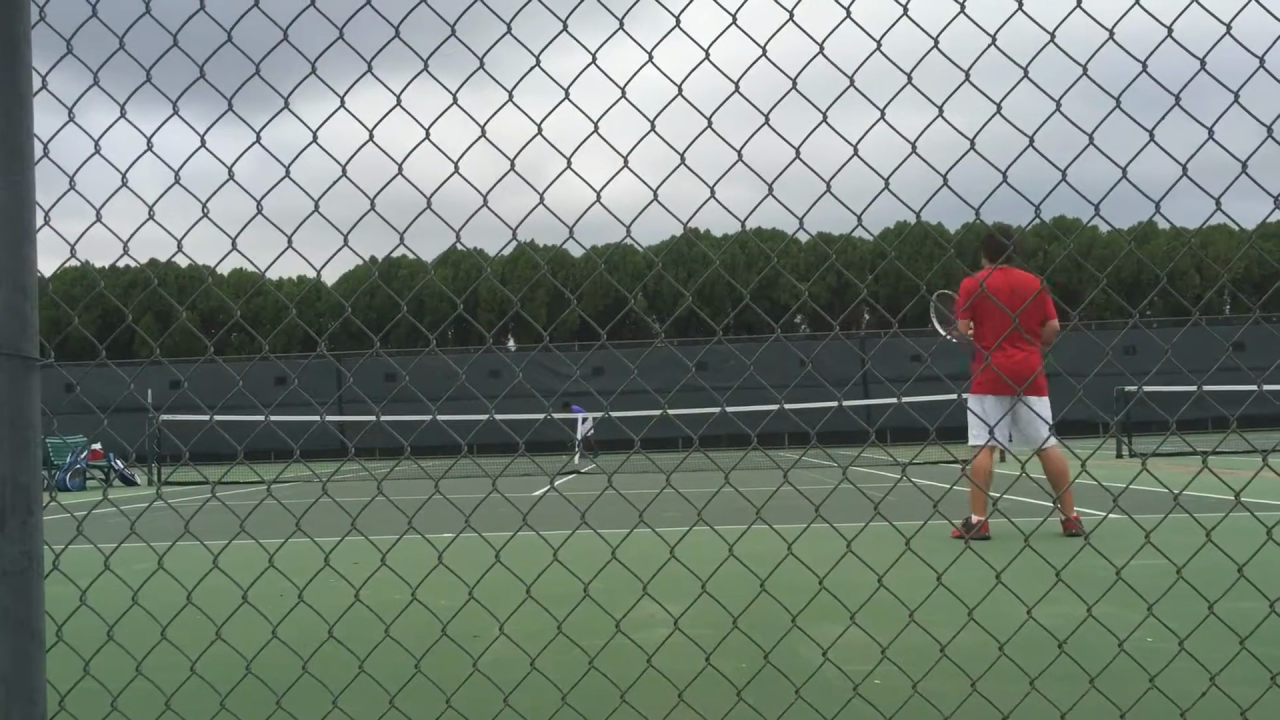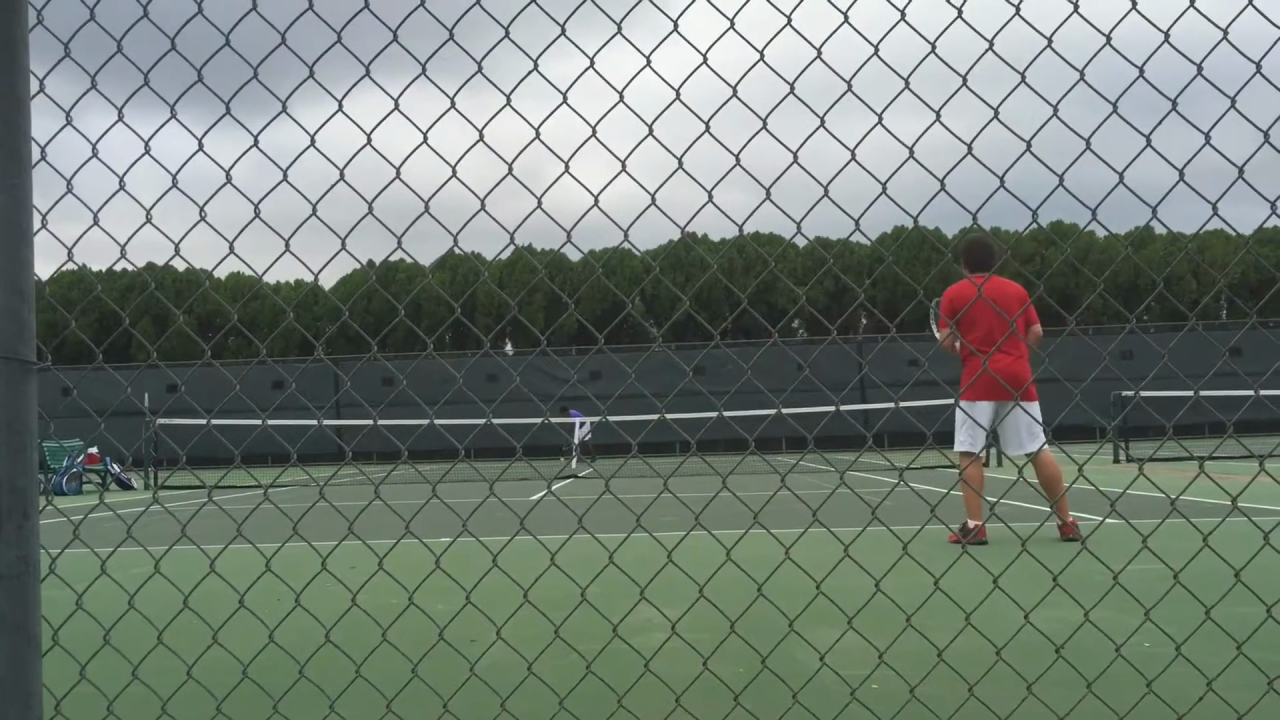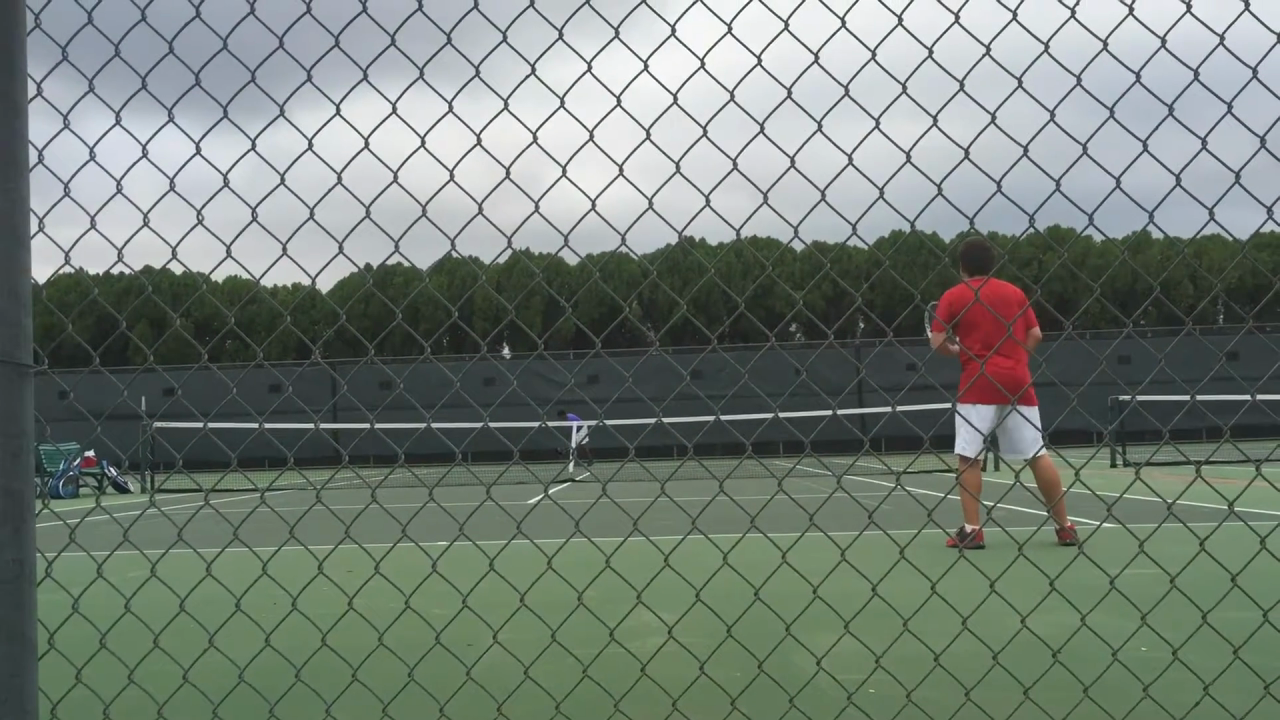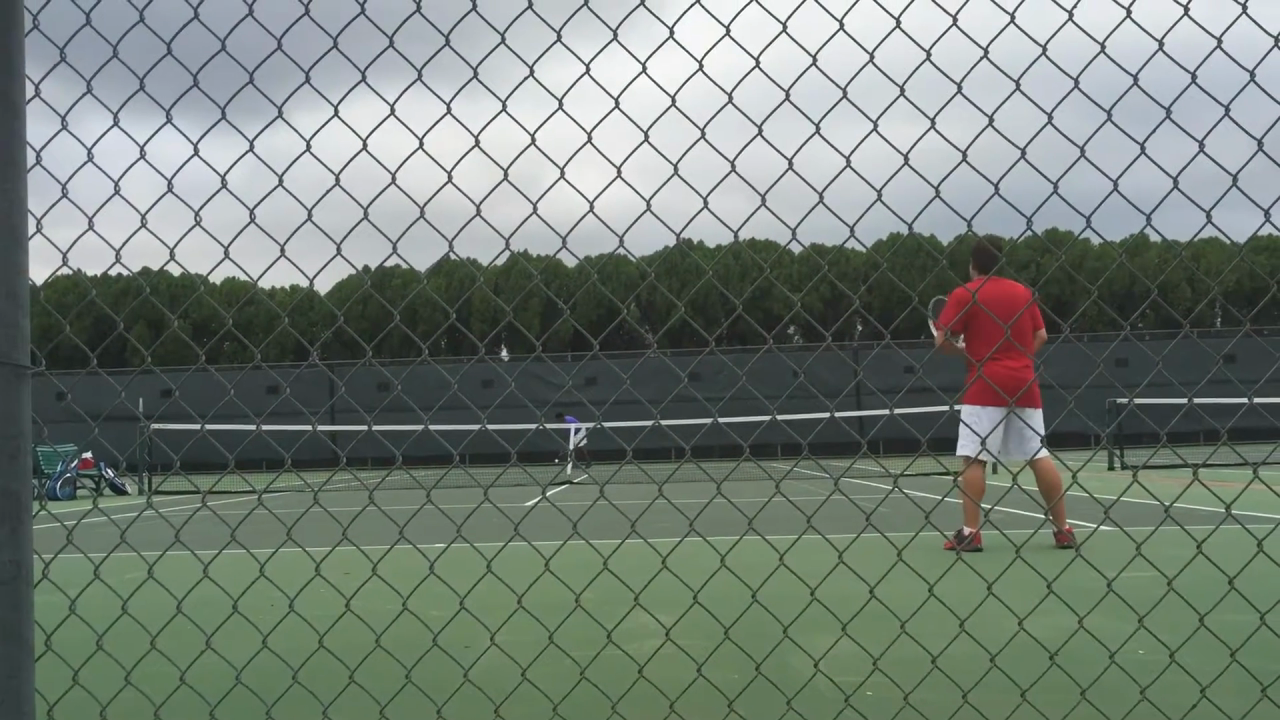
dt=0.2s
person 1, frame 1
left shoulder: (972, 284)
right shoulder: (1035, 283)
left elbow: (962, 329)
right elbow: (1052, 328)
left hip: (990, 375)
right hip: (1029, 374)
left knee: (983, 445)
right knee: (1046, 444)
left ankle: (978, 520)
right ankle: (1070, 516)
person 1, frame 2
left shoulder: (954, 293)
right shoulder: (1016, 289)
left elbow: (945, 340)
right elbow: (1036, 332)
left hip: (979, 380)
right hip: (1019, 379)
left knee: (970, 452)
right knee: (1038, 450)
left ankle: (974, 525)
right ankle: (1066, 521)
person 1, frame 3
left shoulder: (954, 296)
right shoulder: (1015, 292)
left elbow: (937, 343)
right elbow: (1035, 335)
left hip: (980, 385)
right hip: (1018, 382)
left knee: (969, 456)
right knee: (1038, 454)
left ankle: (972, 529)
right ankle: (1064, 526)
person 1, frame 4
left shoulder: (964, 295)
right shoulder: (1024, 293)
left elbow: (942, 340)
right elbow: (1041, 337)
left wrist: (963, 349)
left hip: (985, 386)
right hip: (1024, 384)
left knee: (975, 457)
right knee: (1040, 455)
left ankle: (970, 532)
right ankle: (1063, 529)
